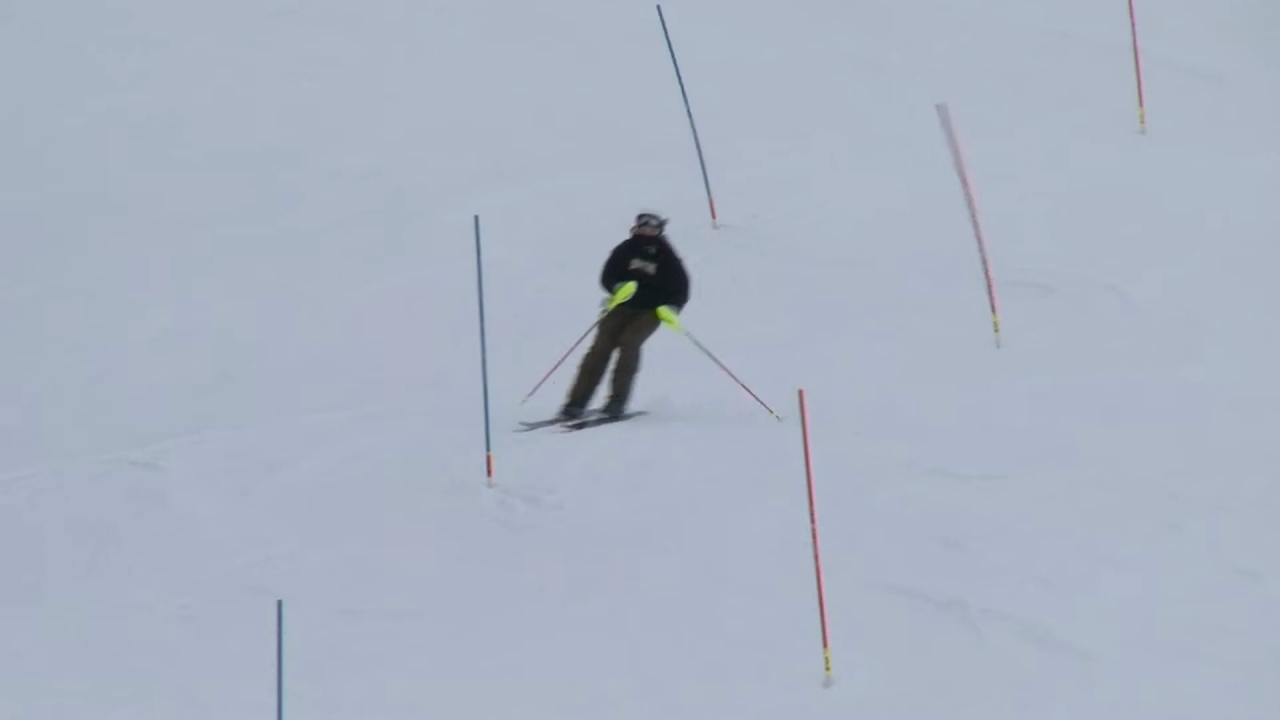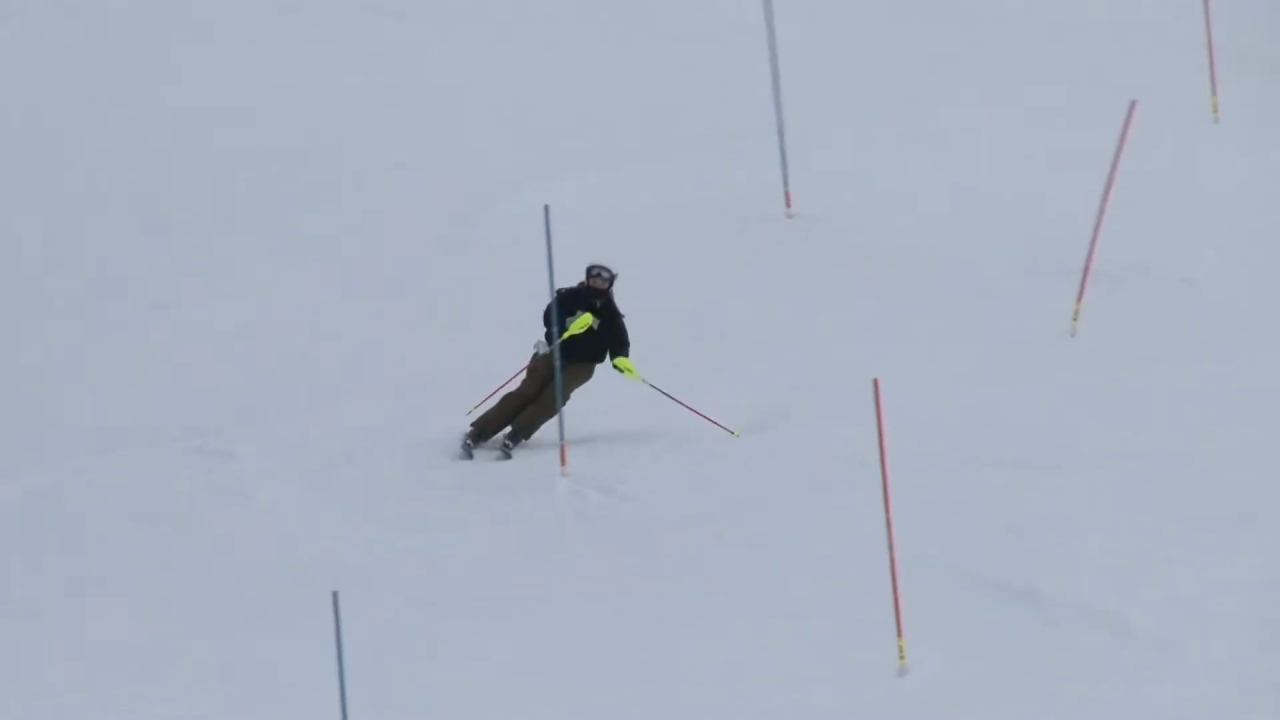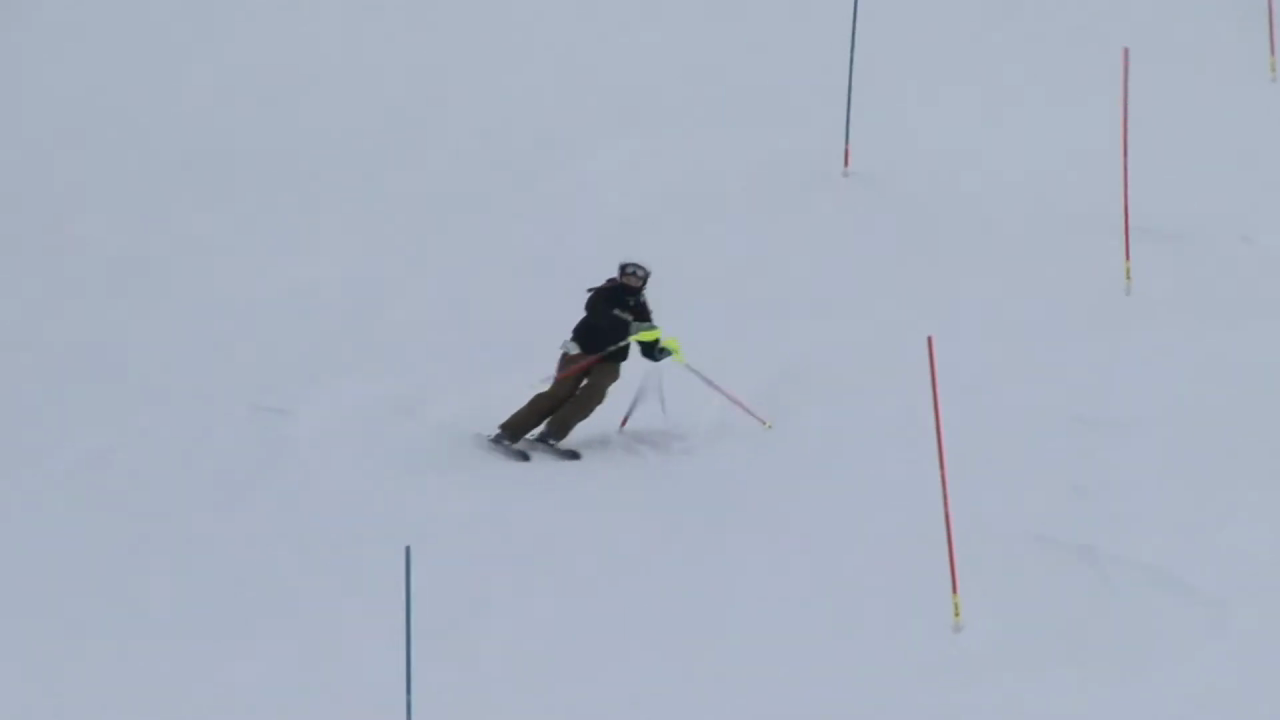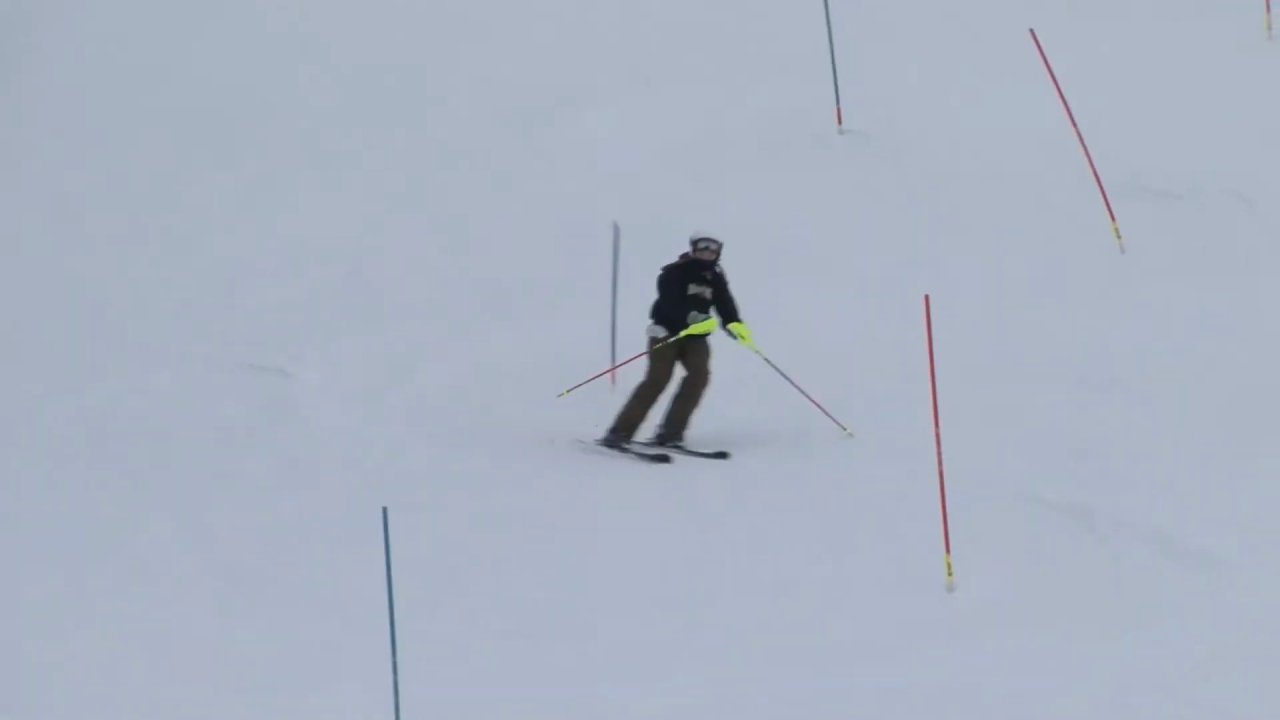
dt=0.3s
person 1, frame 1
left shoulder: (667, 258)
right shoulder: (626, 249)
left elbow: (680, 288)
right elbow: (608, 276)
left wrist: (671, 308)
right wrist: (617, 287)
left hip: (649, 311)
right hip: (622, 306)
left knee: (628, 343)
right knee: (601, 348)
left ankle: (616, 402)
right ankle: (576, 405)
person 1, frame 2
left shoulder: (610, 314)
right shoulder: (570, 296)
left elbow: (618, 344)
right elbow: (550, 317)
left wrist: (621, 360)
right wrist: (570, 322)
left hip: (582, 364)
right hip: (553, 353)
left knee: (558, 392)
right knee: (526, 392)
left ankle: (516, 435)
right ankle: (478, 433)
person 1, frame 3
left shoulder: (641, 309)
right shoulder: (604, 295)
left elbow: (650, 350)
right elbow: (599, 316)
left wrist: (663, 350)
right wrist: (633, 328)
left hip: (609, 362)
right hip: (580, 350)
left knee: (595, 390)
right knee: (560, 392)
left ankle: (551, 434)
right ankle: (509, 432)
person 1, frame 4
left shoulder: (716, 281)
right shoulder: (675, 273)
left elbow: (728, 311)
right elbow: (669, 299)
left wrist: (736, 327)
right wrist: (692, 317)
left hip: (696, 337)
right hip: (666, 332)
left knee: (699, 374)
right knee: (658, 378)
left ankle: (670, 432)
right ankle: (619, 433)
